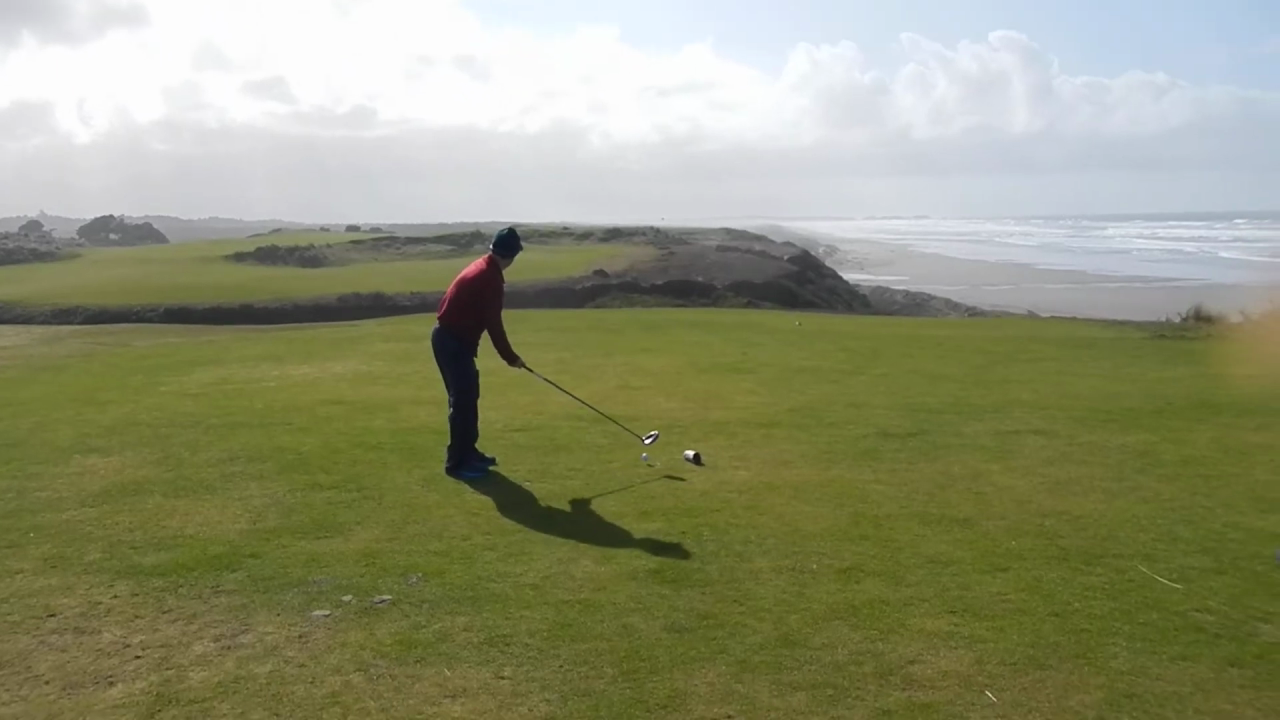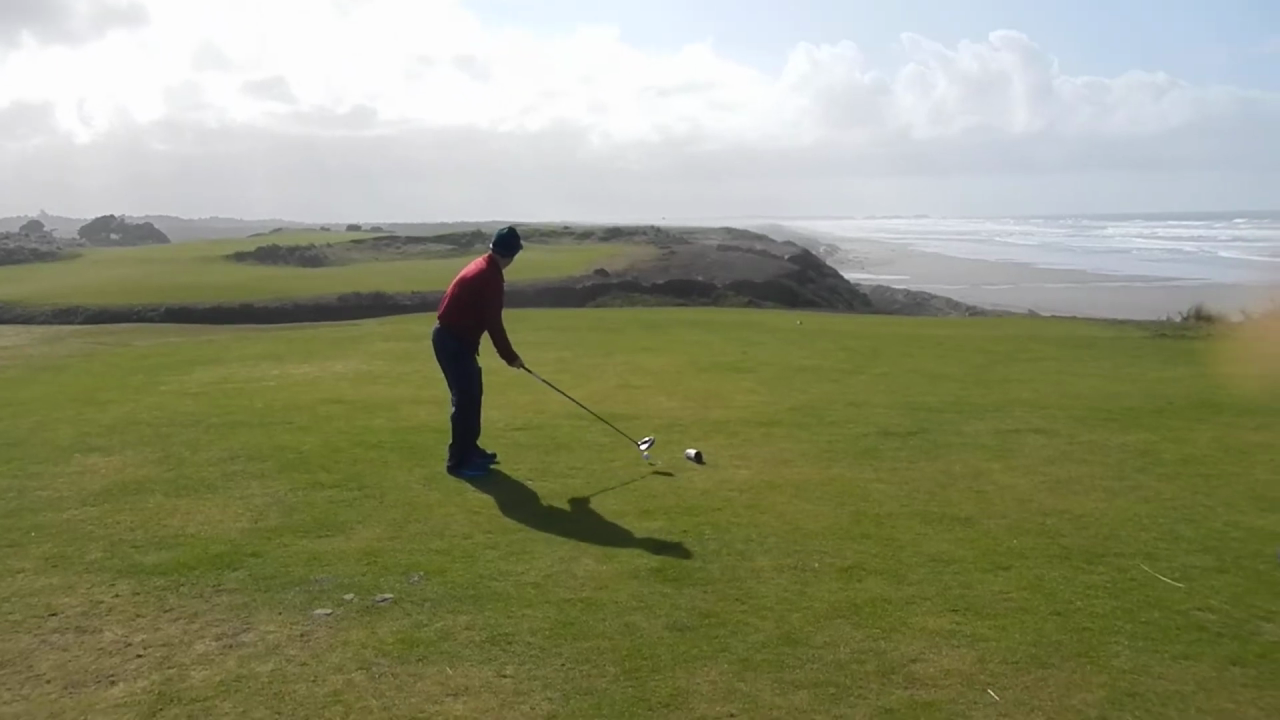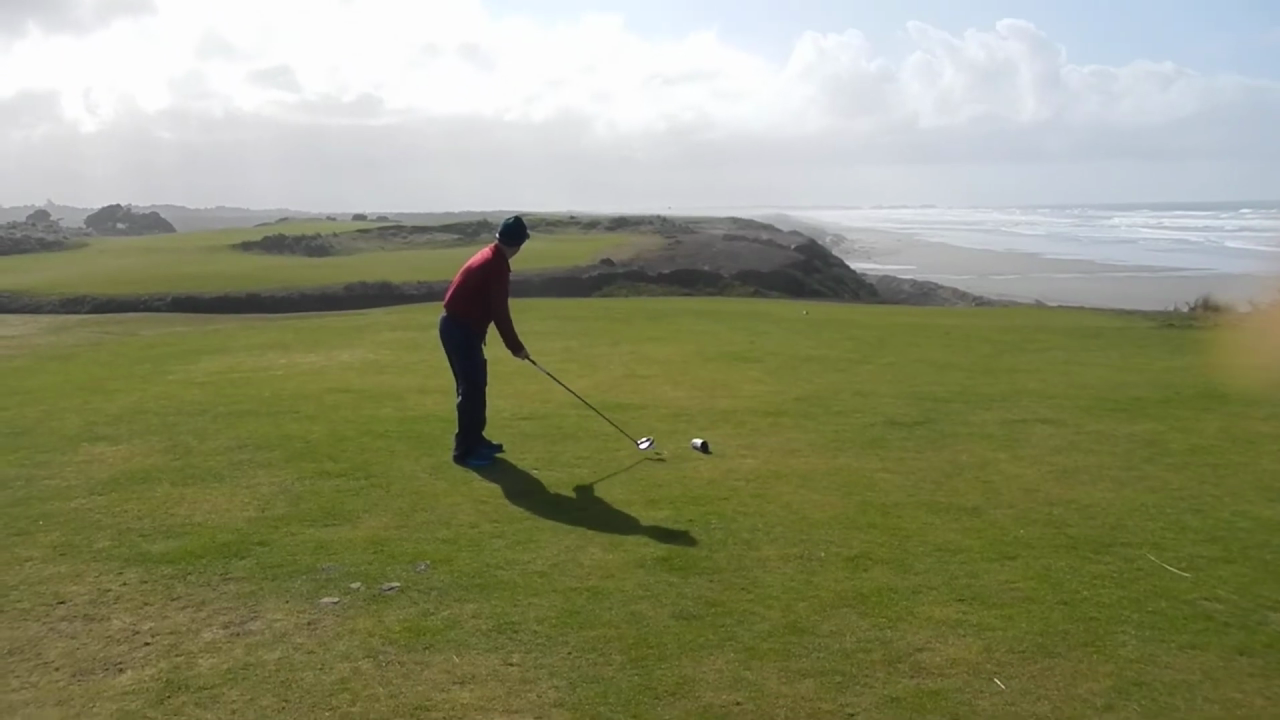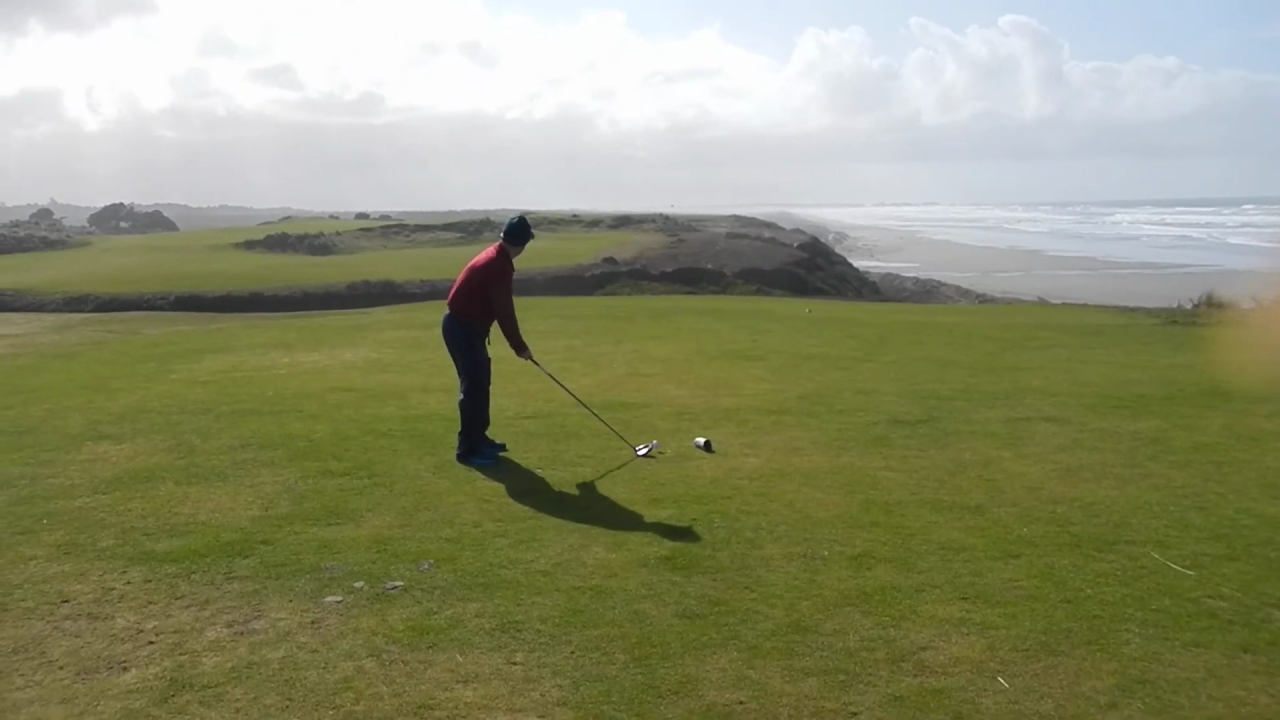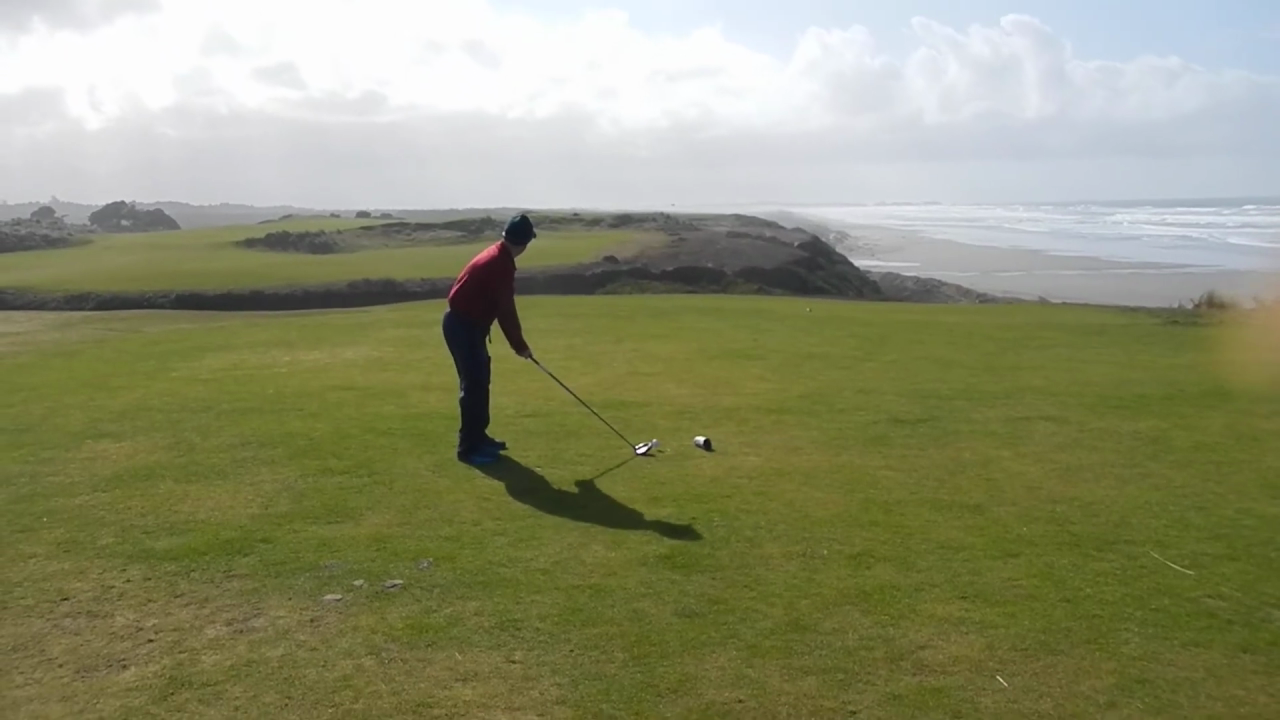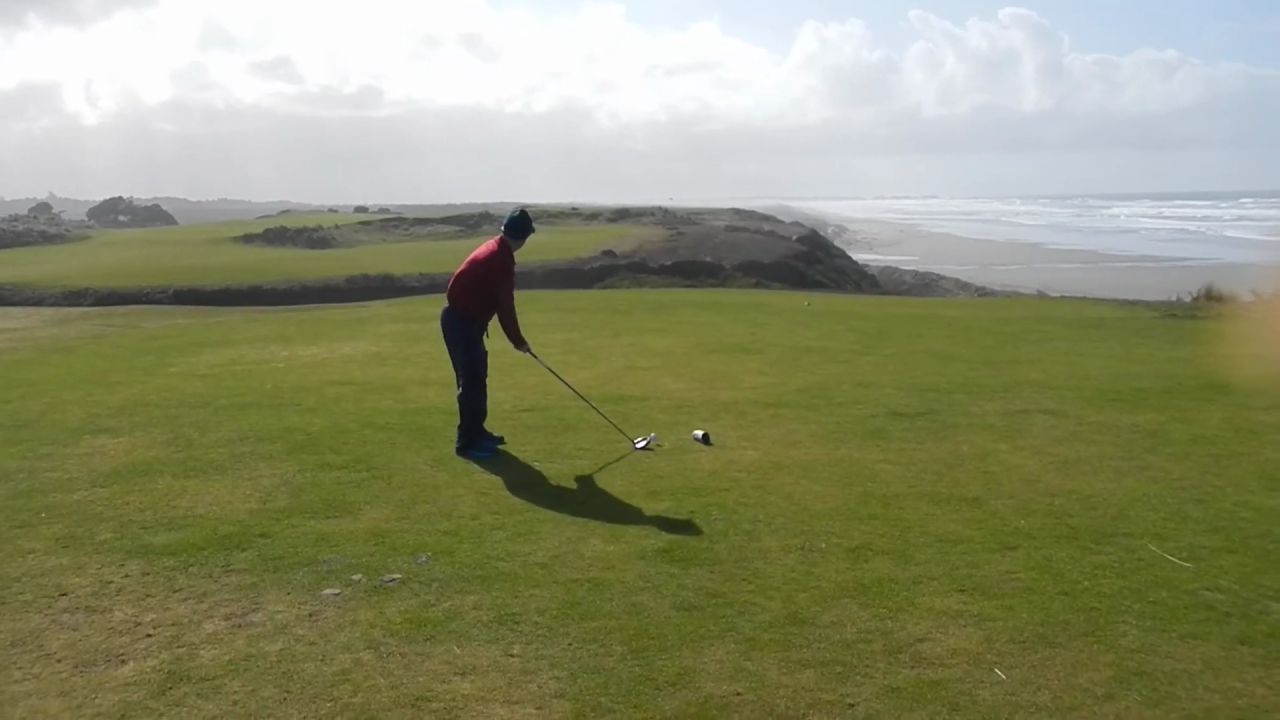
dt=0.2s
person 1, frame 1
left shoulder: (482, 268)
right shoulder: (489, 278)
left elbow: (485, 319)
right elbow: (494, 324)
left wrist: (507, 354)
right wrist: (510, 356)
left hip: (453, 336)
right hip: (453, 340)
left knee: (468, 396)
right knee: (463, 399)
left ankle: (468, 452)
right ankle: (456, 461)
person 1, frame 2
left shoulder: (482, 267)
right shoulder: (489, 277)
left elbow: (487, 319)
right elbow: (494, 323)
left wrist: (507, 354)
right wrist: (510, 356)
left hip: (454, 336)
right hip: (453, 339)
left knee: (472, 393)
right knee: (465, 397)
left ankle: (470, 449)
right ankle: (458, 460)
person 1, frame 3
left shoulder: (490, 257)
right shoulder: (495, 266)
left elbow: (495, 308)
right elbow: (500, 312)
left wrist: (512, 344)
right wrist: (516, 346)
left hip: (462, 326)
right hip: (460, 329)
left knee: (476, 384)
right knee: (471, 388)
left ankle: (475, 439)
right ankle: (464, 449)
person 1, frame 4
left shoulder: (495, 257)
right shoulder: (498, 265)
left elbow: (503, 307)
right elbow: (503, 311)
left wrist: (517, 343)
right wrist: (519, 346)
left hip: (467, 324)
right hip: (462, 326)
left knee: (480, 382)
right knee: (473, 386)
left ankle: (479, 438)
right ankle: (467, 448)
person 1, frame 5
left shoulder: (496, 256)
right shoulder: (500, 264)
left elbow: (503, 307)
right elbow: (505, 311)
left wrist: (517, 342)
right wrist: (519, 345)
left hip: (466, 322)
right hip: (463, 325)
left knee: (480, 381)
right knee: (474, 384)
left ankle: (478, 436)
right ankle: (468, 446)
person 1, frame 6
left shoulder: (493, 249)
right shoulder: (501, 260)
left elbow: (498, 301)
right elbow: (505, 306)
left wrist: (515, 338)
right wrist: (518, 340)
left hip: (462, 317)
right hip: (462, 320)
left knee: (476, 377)
right knee: (471, 380)
left ankle: (476, 431)
right ankle: (467, 441)
